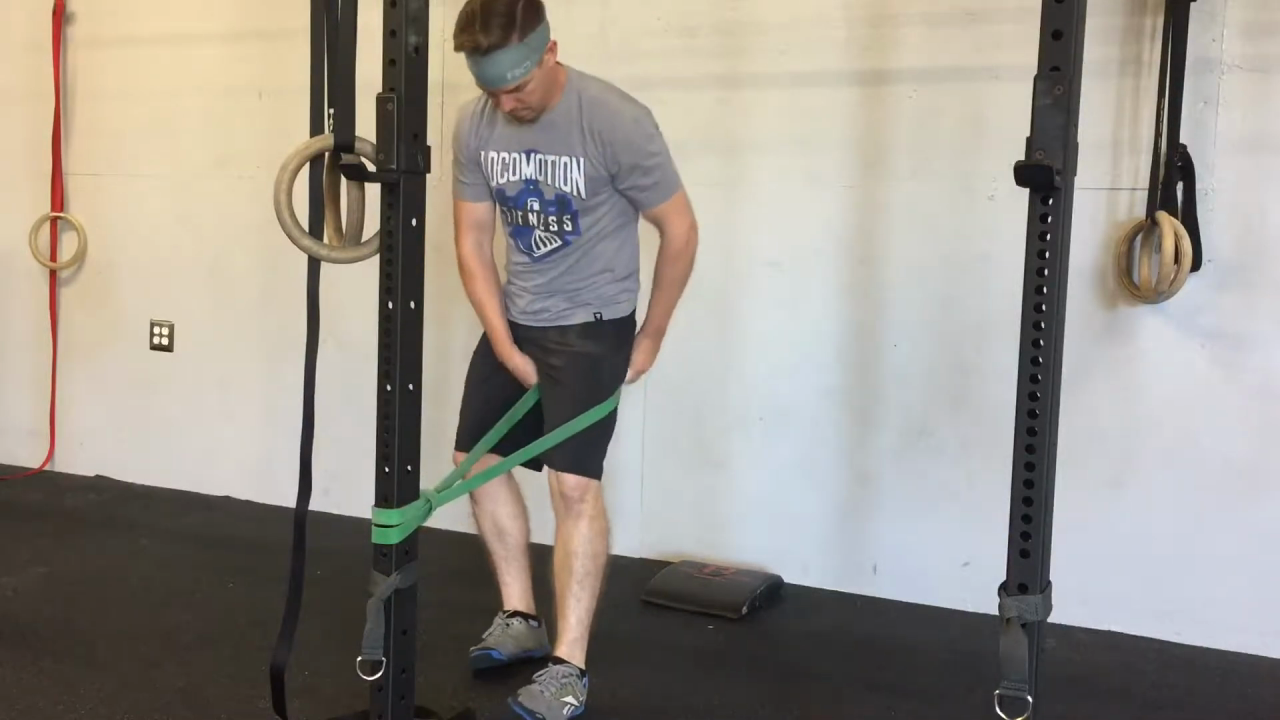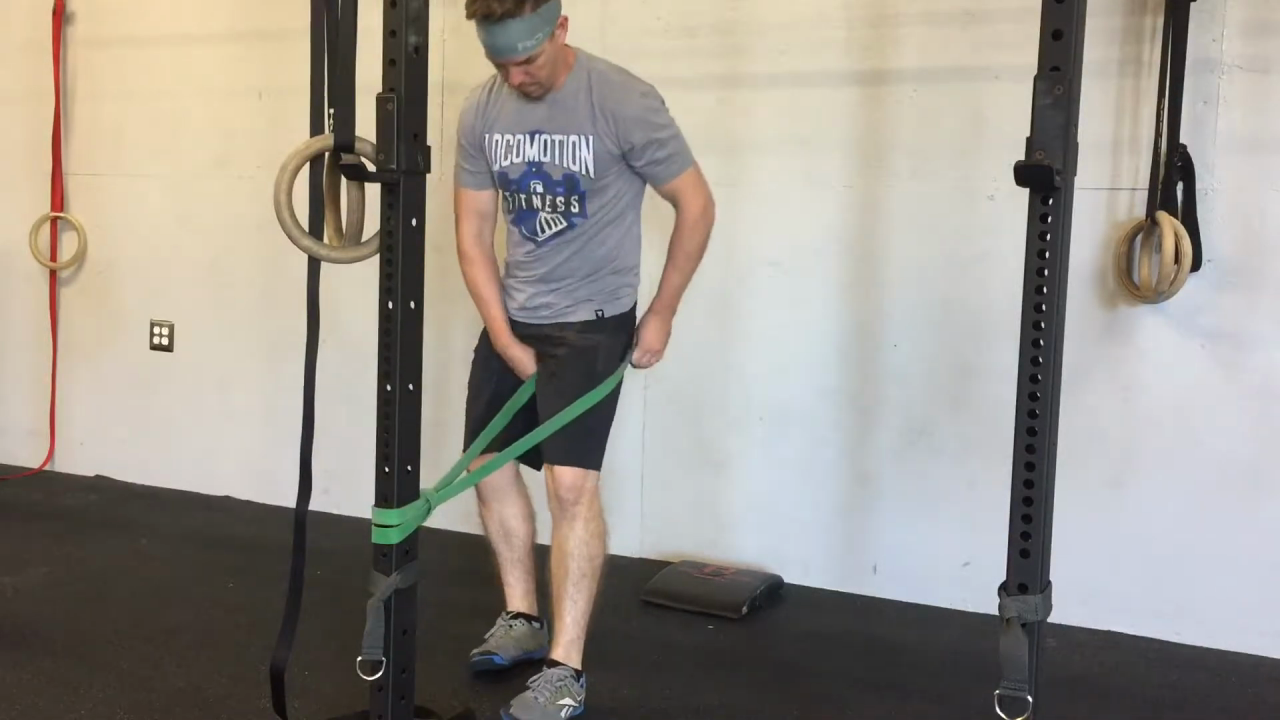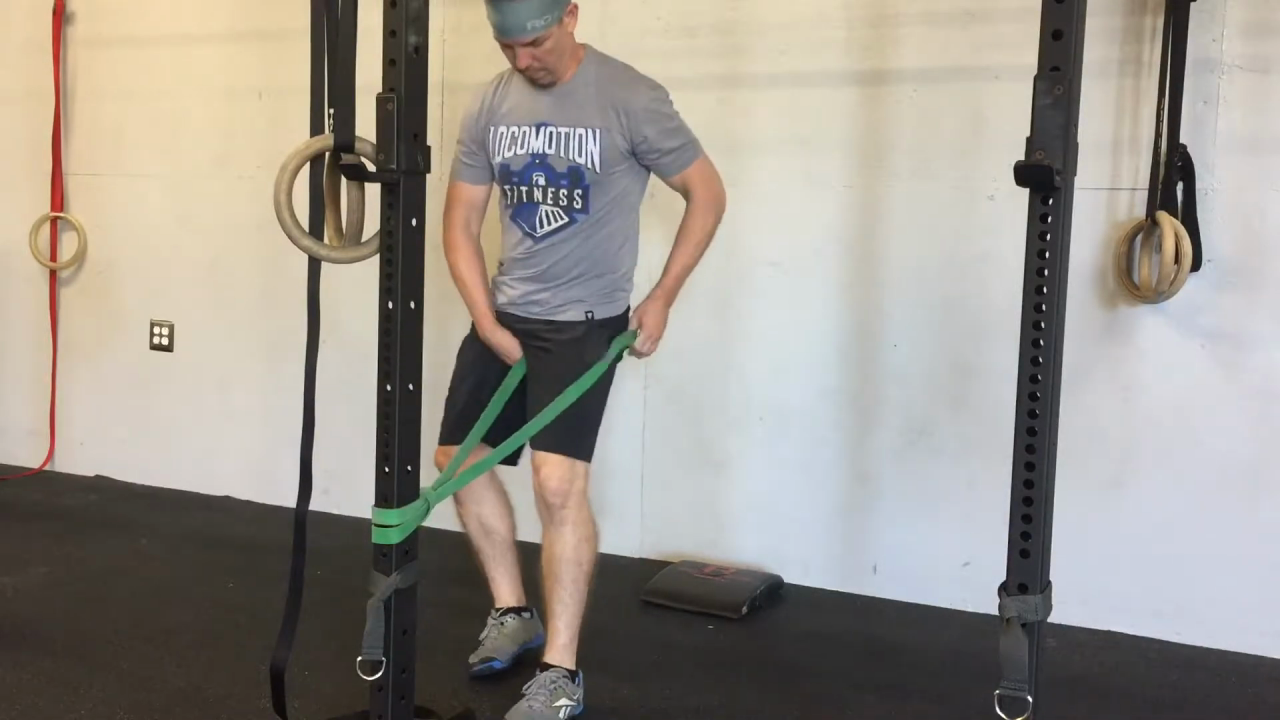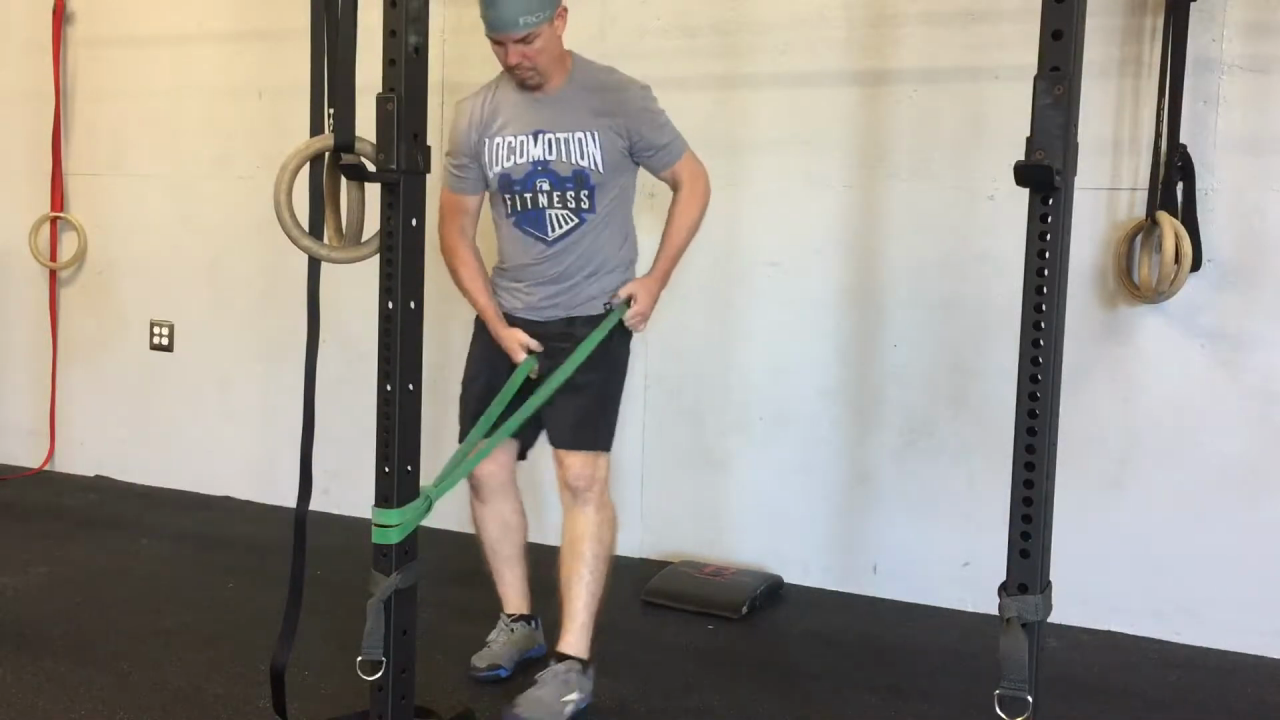
dt=0.3s
person 1, frame 1
left shoulder: (615, 121)
right shoulder: (474, 125)
left elbow: (680, 231)
right elbow: (472, 244)
left wrist: (651, 336)
right wrist: (505, 348)
left hip: (592, 326)
right hip: (516, 321)
left knee: (573, 485)
right knee: (478, 460)
right ankle: (521, 617)
person 1, frame 2
left shoulder: (625, 102)
right shoulder: (480, 110)
left elbow: (696, 204)
right elbow: (472, 233)
left wrist: (661, 314)
right wrist: (503, 338)
left hip: (593, 323)
right hip: (513, 319)
left knee: (570, 483)
right knee: (488, 465)
right ankle: (523, 620)
person 1, frame 3
left shoulder: (631, 99)
right shoulder: (488, 105)
left elbow: (707, 193)
right elbow: (460, 223)
left wrist: (663, 297)
right wrist: (487, 323)
left hip: (584, 323)
right hip: (503, 316)
left knee: (558, 483)
right knee: (458, 459)
right ankle: (513, 614)
person 1, frame 4
left shoulder: (619, 99)
right shoulder: (476, 115)
left elbow: (692, 181)
right elbow: (455, 229)
left wrist: (655, 278)
right wrist: (495, 322)
left hip: (593, 317)
right hip: (509, 318)
left knee: (582, 476)
right knee: (487, 466)
right ankle: (519, 621)
